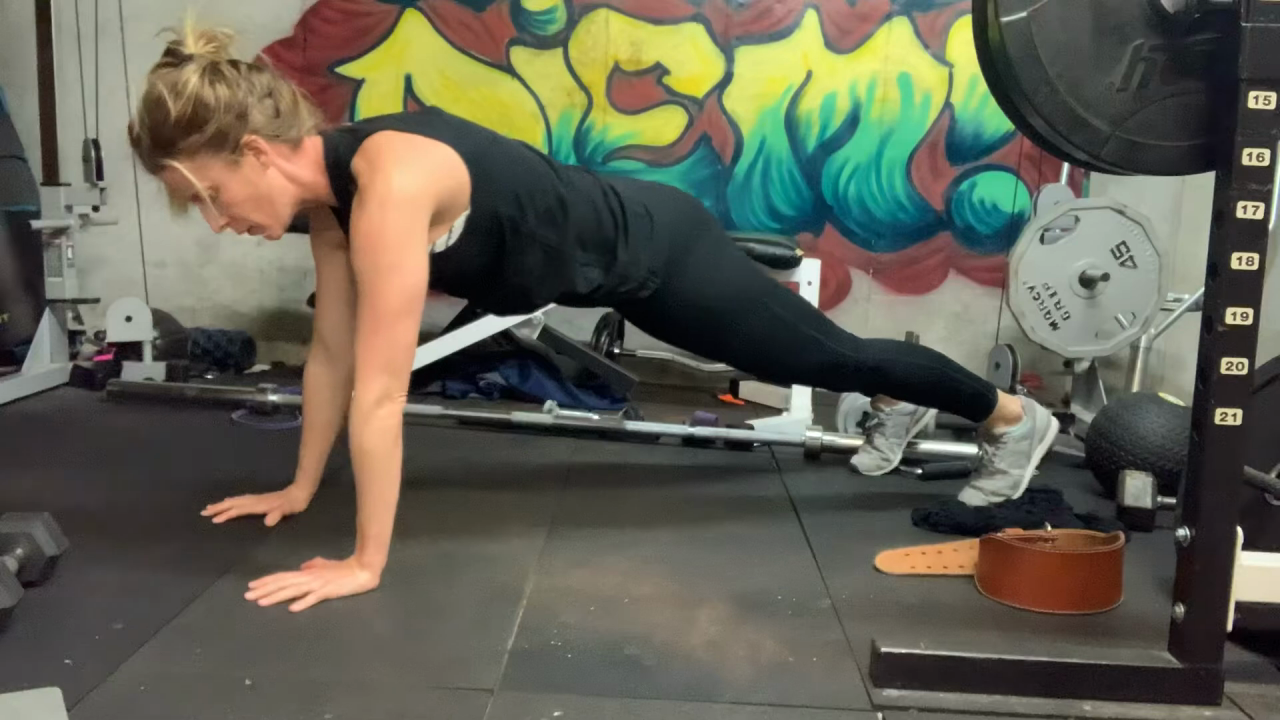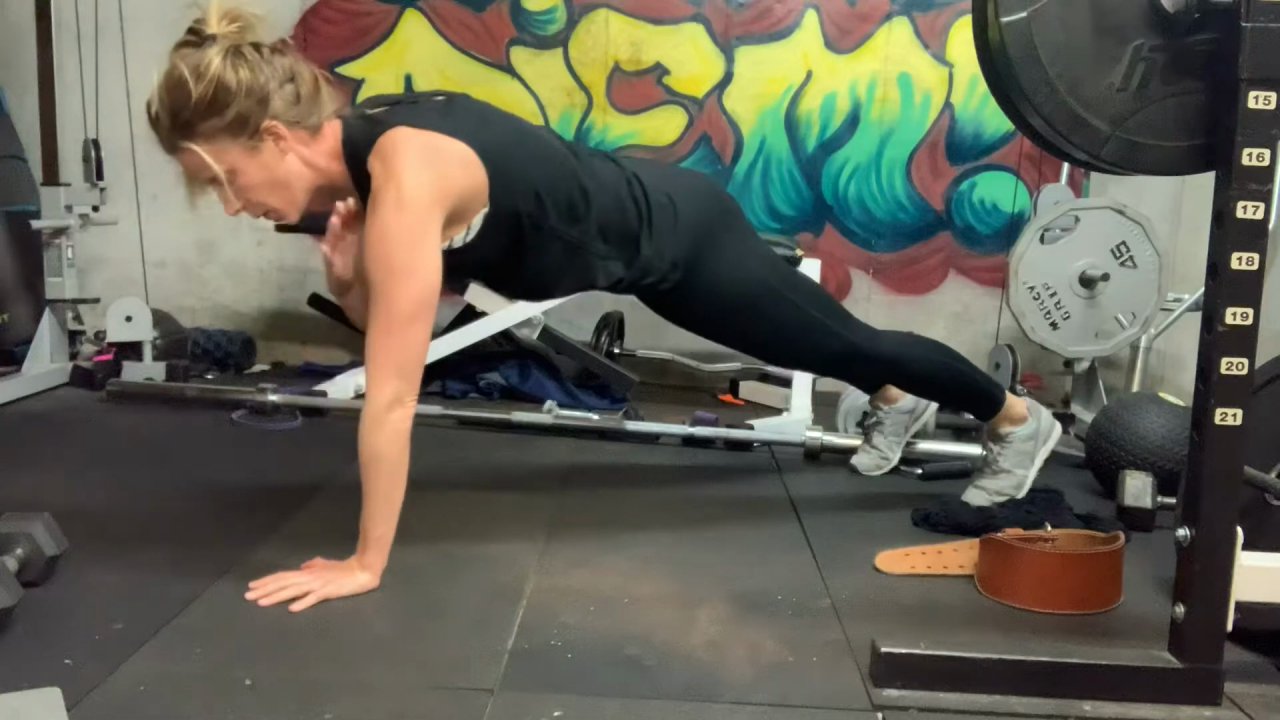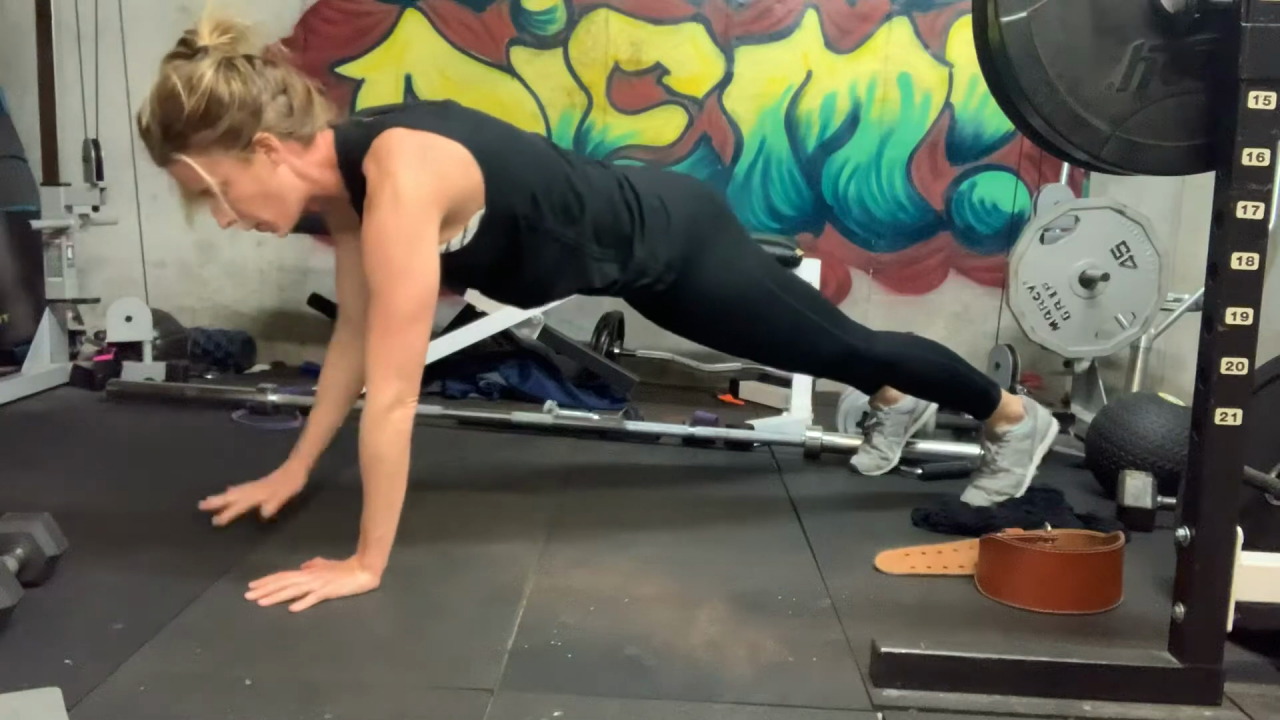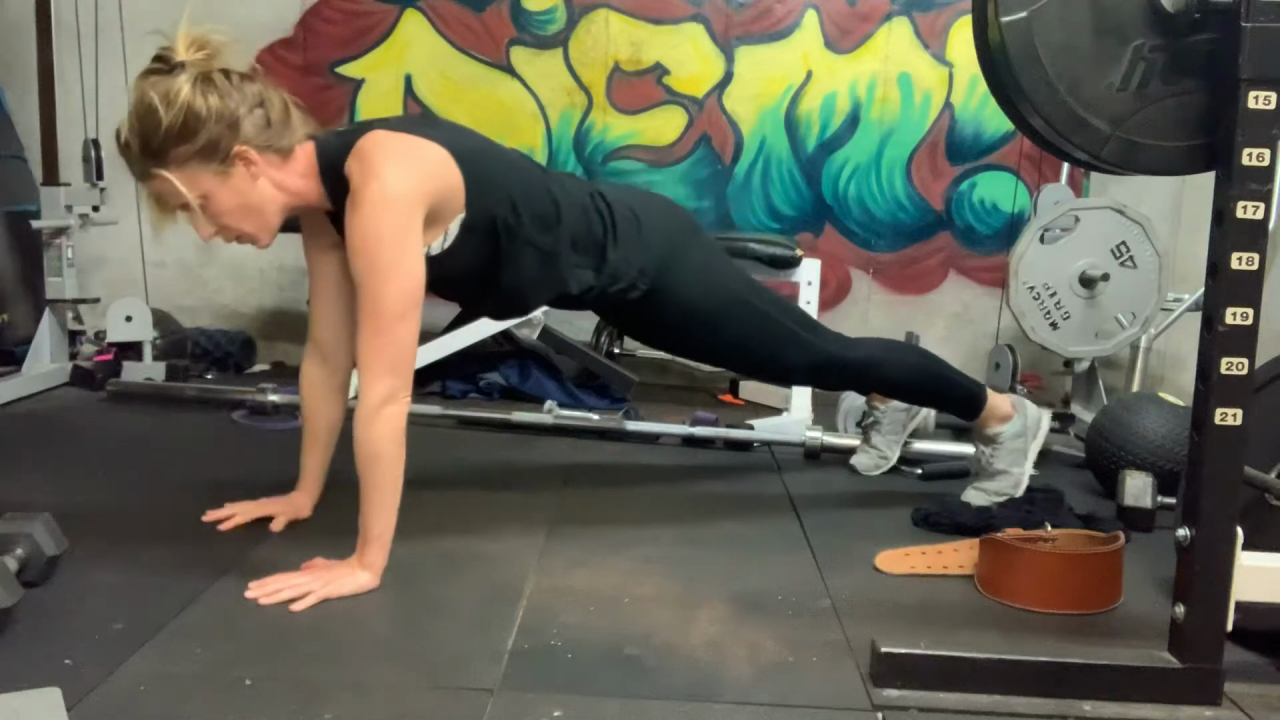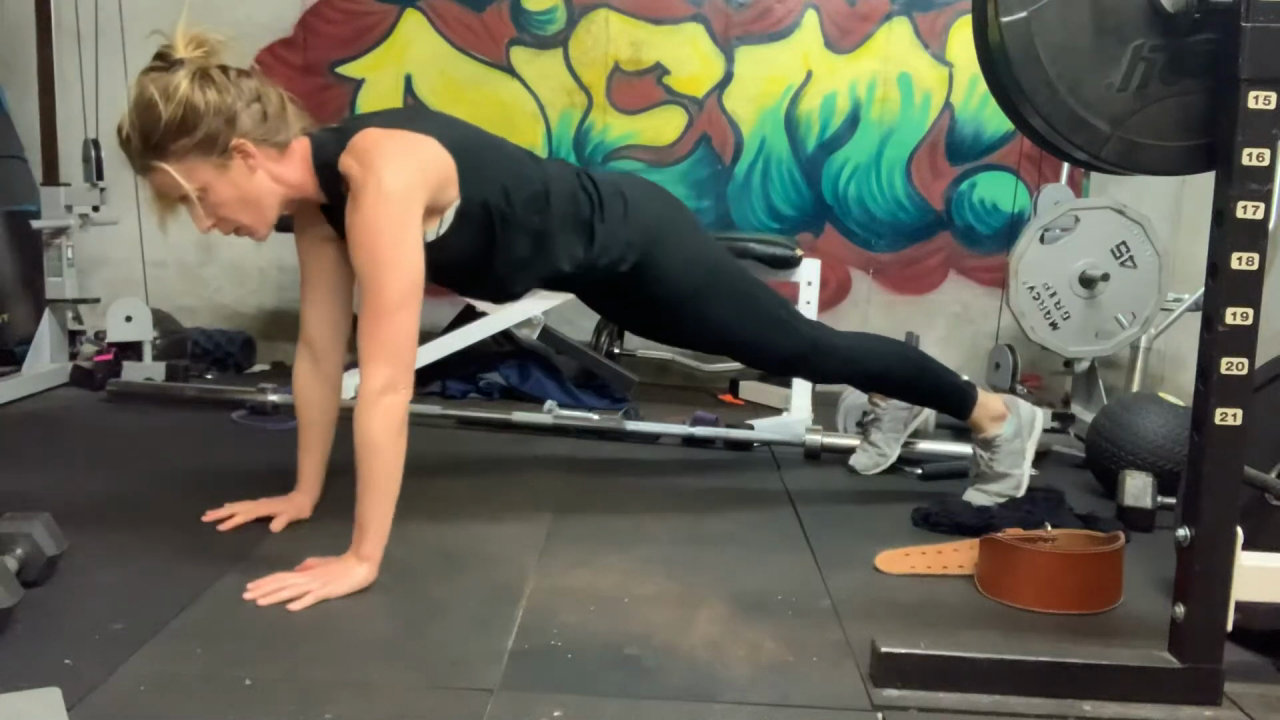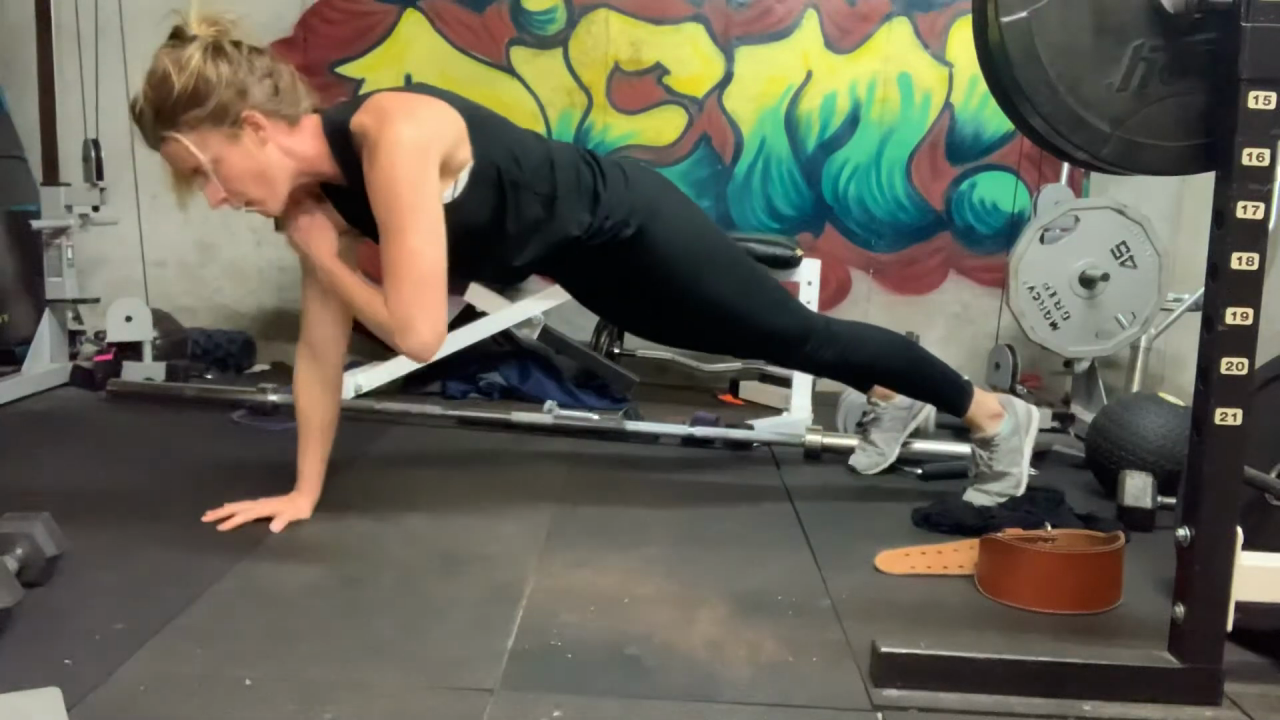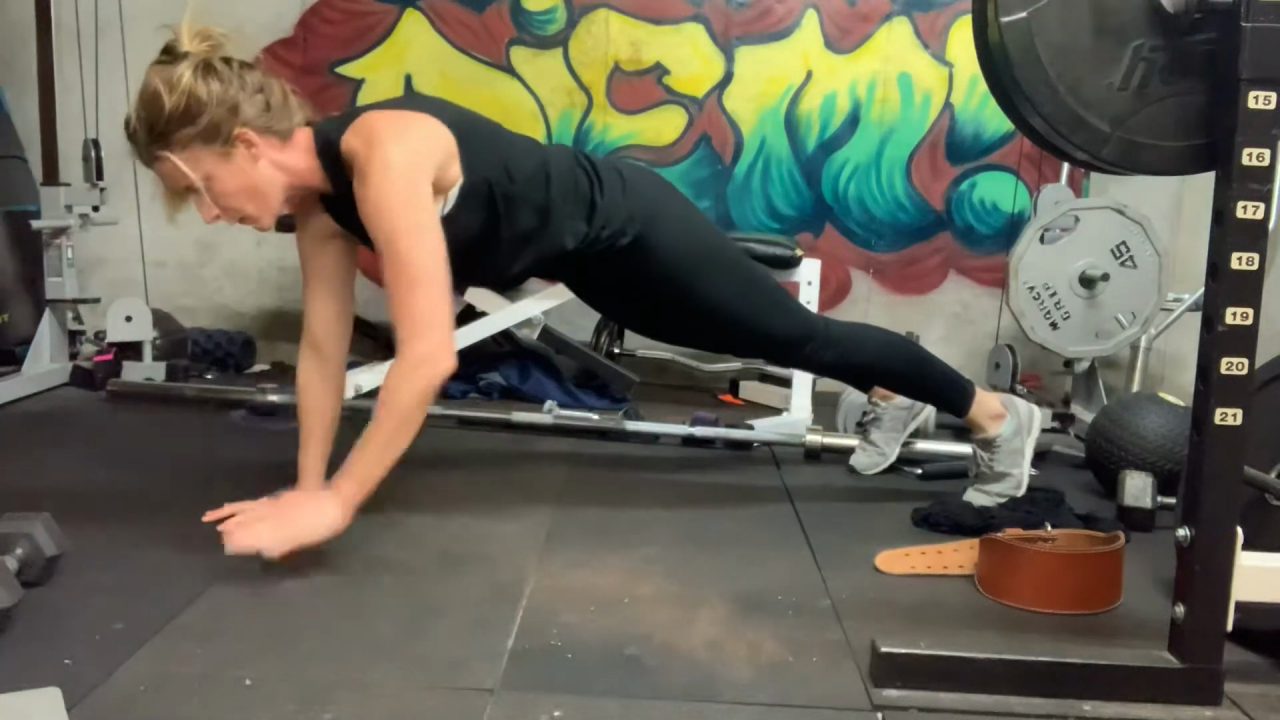
dt=0.4s
person 1, frame 1
left shoulder: (389, 179)
right shoulder: (330, 186)
left elbow: (380, 393)
right elbow: (333, 351)
left wrist: (365, 563)
right wrist: (300, 489)
left hip: (656, 251)
right hip: (617, 251)
left knee: (823, 356)
right knee: (808, 357)
left ankle: (1014, 419)
right ankle: (898, 405)
person 1, frame 2
left shoulder: (406, 172)
right shoulder: (353, 149)
left elbow: (392, 392)
right elbow: (393, 314)
left wrist: (366, 564)
right wrist: (348, 275)
left hip: (678, 235)
right hip: (636, 220)
left knee: (839, 344)
right knee: (821, 346)
left ankle: (1019, 422)
right ankle: (896, 403)
person 1, frame 3
left shoulder: (398, 175)
right shoulder: (340, 167)
left elbow: (392, 393)
right elbow: (361, 332)
left wrist: (366, 563)
right wrist: (295, 466)
left hip: (670, 239)
right hip: (627, 233)
left knee: (833, 343)
right knee: (812, 347)
left ankle: (1016, 419)
right ankle: (896, 403)
person 1, frame 4
left shoulder: (381, 181)
right shoulder: (318, 189)
left elbow: (384, 392)
right elbow: (327, 355)
left wrist: (367, 563)
right wrist: (304, 494)
left hip: (643, 257)
right hip: (602, 261)
left knee: (814, 355)
right knee: (796, 356)
left ankle: (1005, 418)
right ankle: (891, 409)
person 1, frame 5
left shoulder: (379, 173)
right shoulder: (314, 191)
left elbow: (387, 381)
right elbow: (319, 351)
left wrist: (362, 558)
right wrist: (303, 493)
left hip: (629, 238)
right hip: (589, 259)
left knee: (801, 346)
right knee: (782, 350)
left ankle: (999, 418)
right ankle: (894, 405)
person 1, frame 6
left shoulder: (392, 134)
right shoulder: (313, 179)
left elbow: (418, 329)
right elbow: (321, 343)
left wrist: (322, 261)
right wrist: (304, 491)
left hip: (627, 221)
right hip: (578, 258)
left knee: (799, 336)
right knee: (754, 343)
left ankle: (996, 416)
right ankle: (888, 402)
person 1, frame 7
left shoulder: (381, 156)
right shoulder: (313, 191)
left elbow: (427, 356)
right elbow: (323, 348)
left wrist: (336, 502)
right wrist: (305, 488)
left hip: (627, 225)
right hip: (583, 258)
left knee: (796, 334)
right knee: (771, 341)
left ankle: (997, 416)
right ankle: (891, 397)
